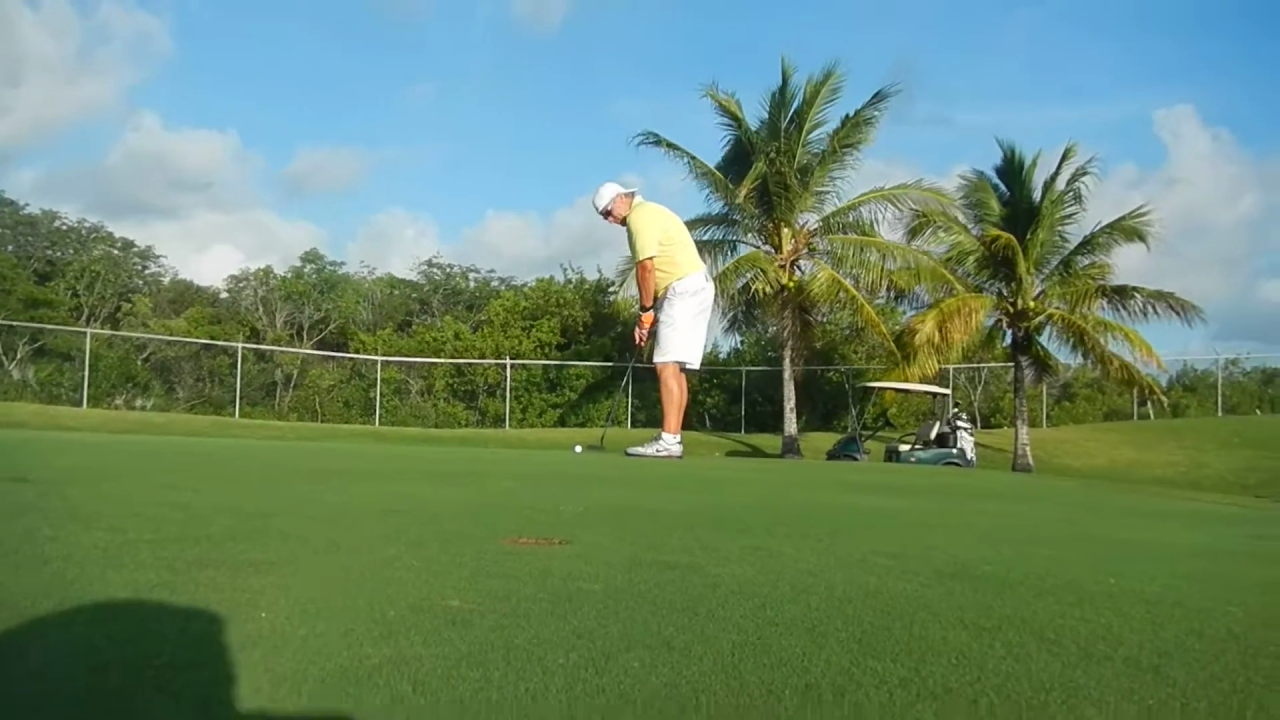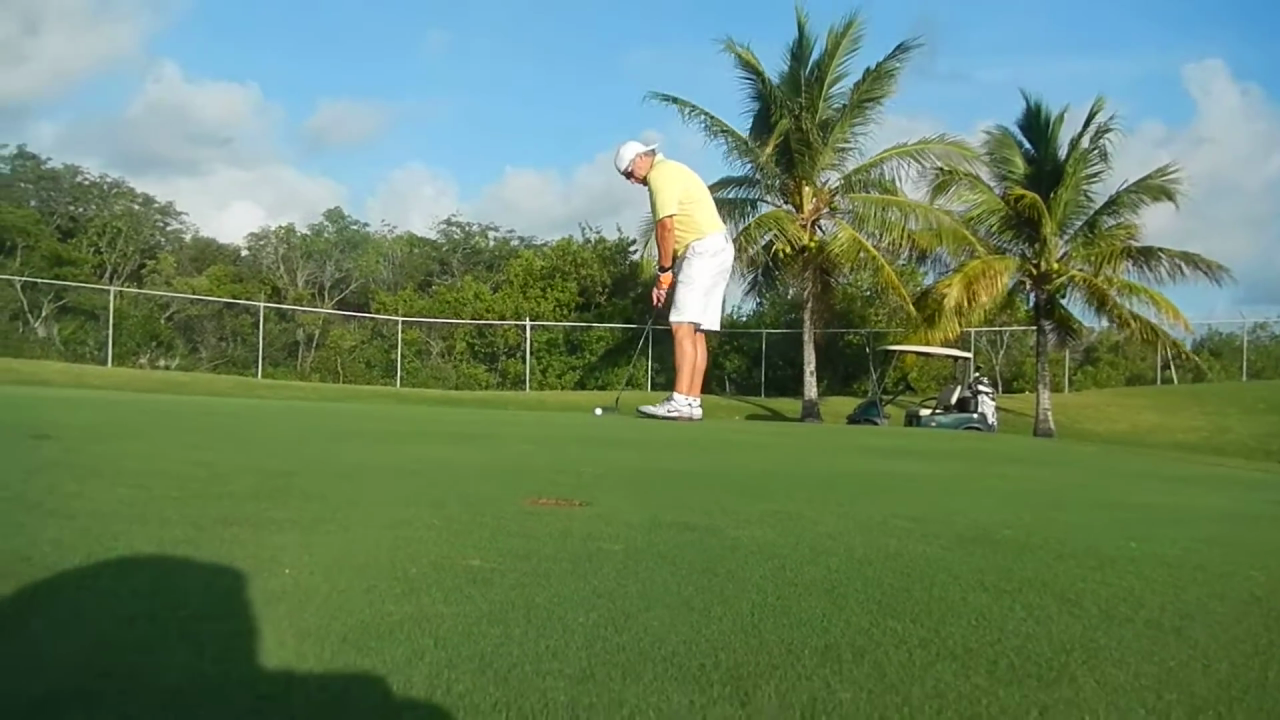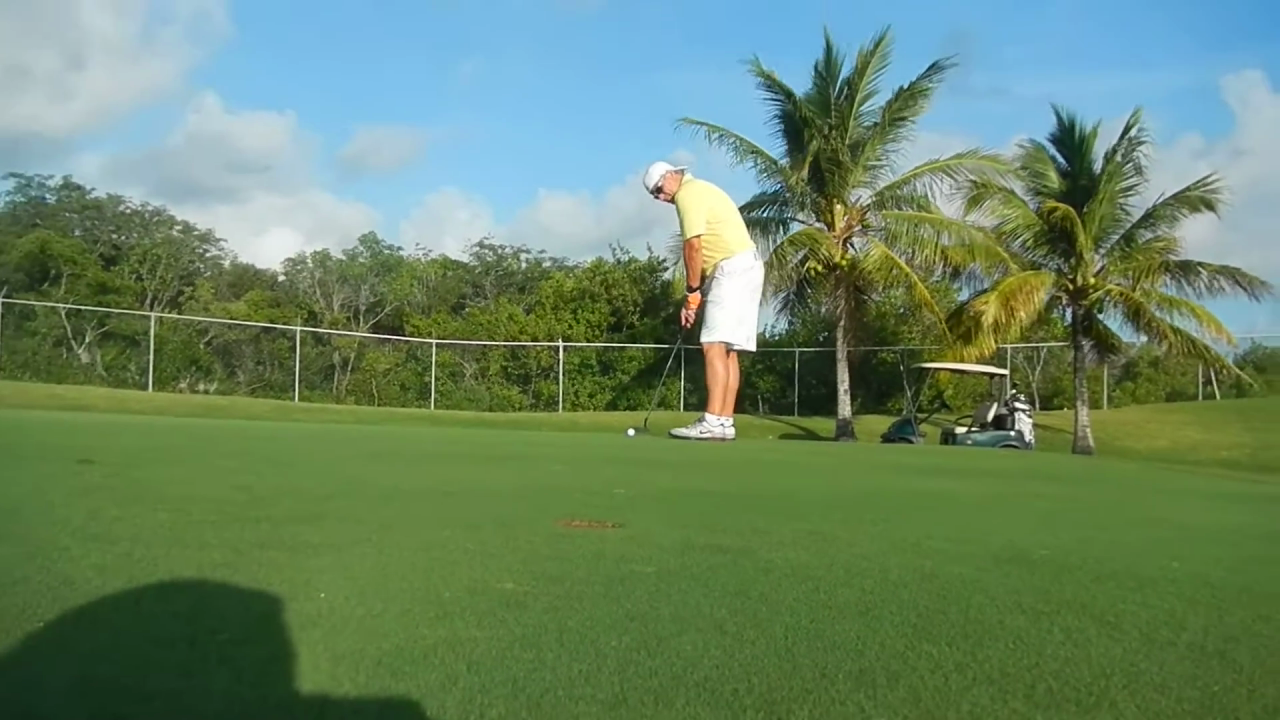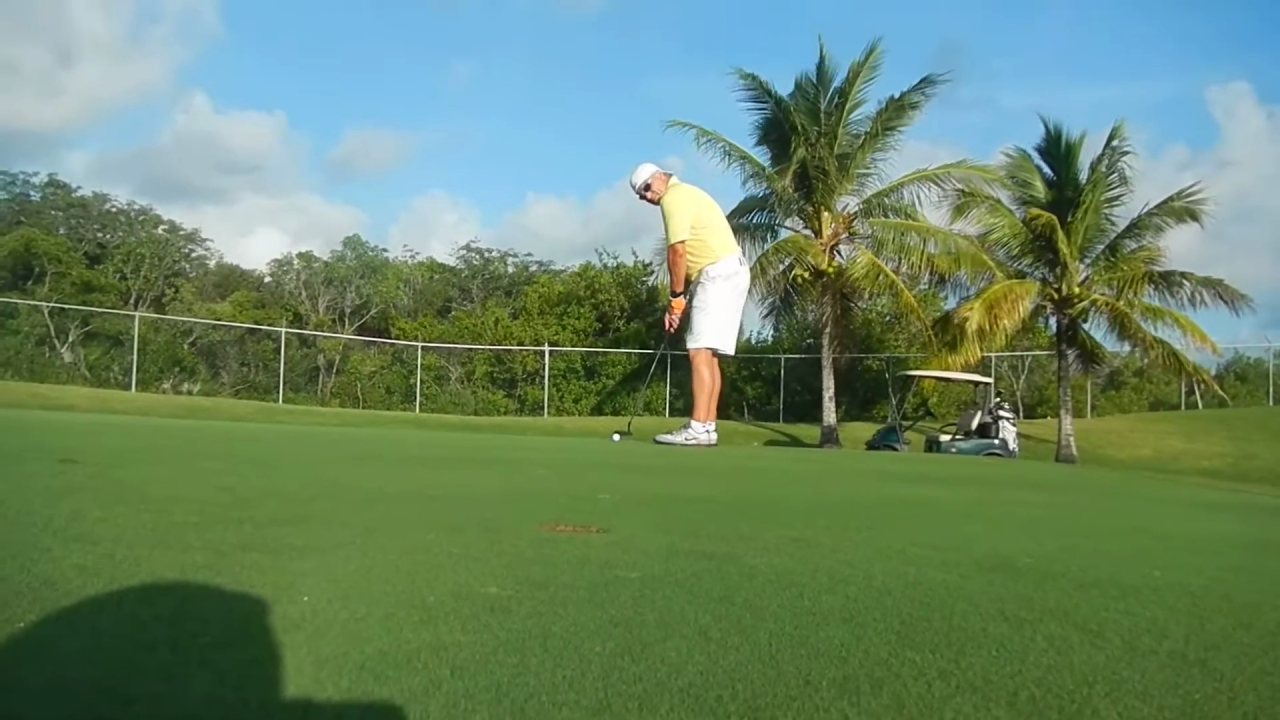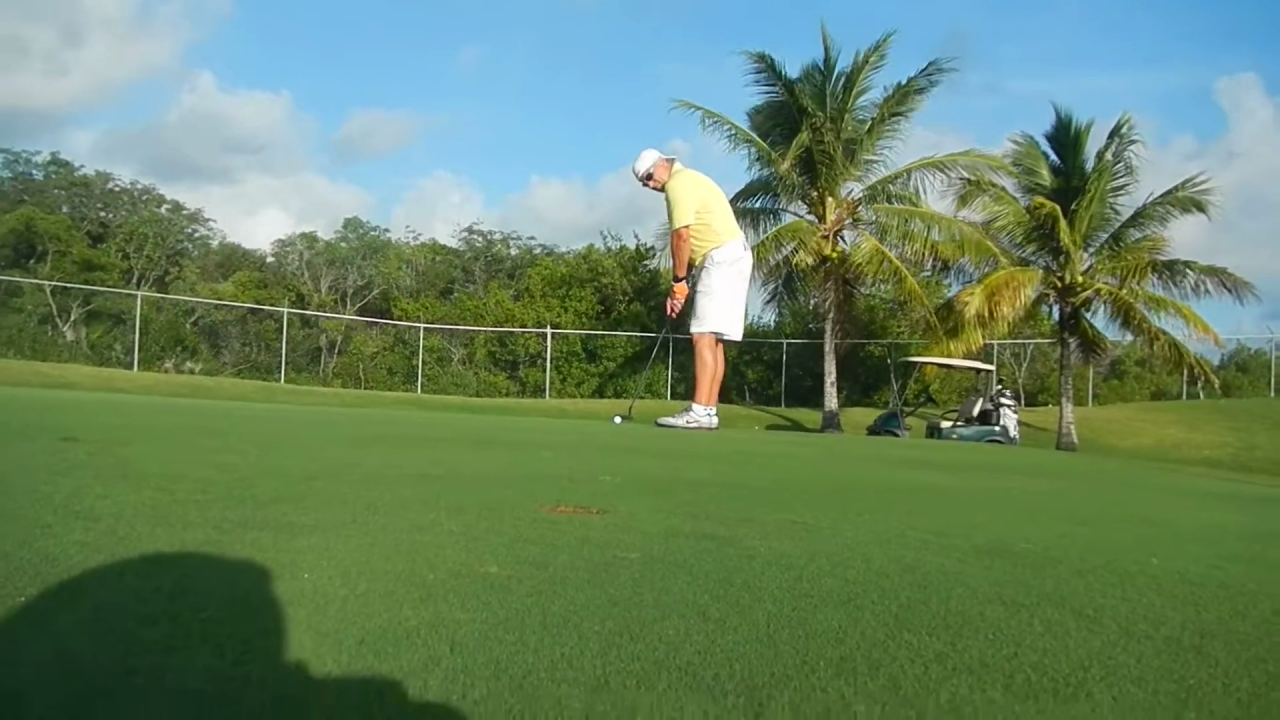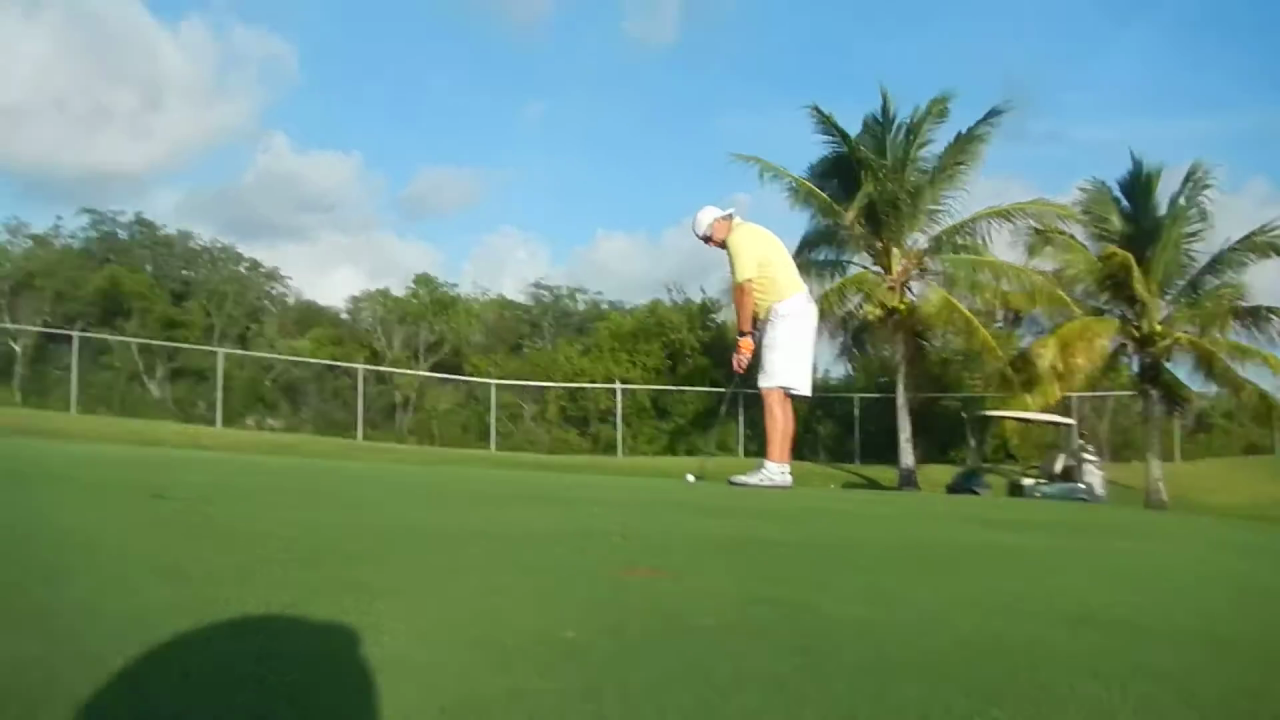
dt=0.3s
person 1, frame 1
left shoulder: (641, 215)
right shoulder: (644, 216)
left elbow: (646, 269)
right elbow: (653, 271)
left wrist: (645, 312)
right wrist: (648, 314)
left hip: (685, 289)
right hip: (688, 290)
left knee: (667, 365)
right knee: (674, 366)
left ankle: (668, 440)
right ankle: (673, 438)
person 1, frame 2
left shoulder: (660, 173)
right shoulder: (667, 173)
left elbow: (666, 227)
right elbow: (674, 228)
left wrist: (664, 272)
right wrist: (667, 274)
left hip: (705, 250)
right hip: (708, 250)
left knee: (683, 324)
right knee: (694, 328)
left ankle: (680, 401)
right ankle: (692, 402)
person 1, frame 3
left shoulder: (688, 192)
right shoulder: (697, 192)
left elbow: (693, 247)
right elbow: (703, 249)
left wrist: (692, 292)
right wrist: (694, 294)
left hip: (733, 268)
right hip: (739, 268)
left knee: (714, 345)
right knee: (727, 347)
left ankle: (713, 421)
right ankle: (724, 421)
person 1, frame 4
left shoulder: (673, 197)
right shoulder: (683, 196)
left elbow: (677, 253)
right elbow: (688, 254)
left wrist: (676, 297)
right wrist: (680, 298)
left hip: (719, 274)
right hip: (726, 273)
left knee: (701, 351)
right knee: (708, 352)
left ankle: (698, 428)
right ankle: (707, 427)
person 1, frame 5
left shoulder: (679, 182)
right shoulder: (686, 182)
left elbow: (682, 238)
right elbow: (691, 240)
left wrist: (678, 283)
right wrist: (681, 284)
left hip: (723, 258)
right hip: (726, 259)
left knee: (704, 335)
right knee: (712, 337)
left ankle: (699, 411)
right ankle: (708, 410)
person 1, frame 6
left shoulder: (738, 236)
right shoulder: (747, 234)
left elbow: (744, 290)
right elbow: (755, 291)
left wrist: (744, 337)
right wrist: (749, 337)
left hip: (787, 311)
right hip: (790, 311)
left knee: (773, 391)
right knee: (781, 393)
left ankle: (772, 469)
right ankle: (781, 468)
